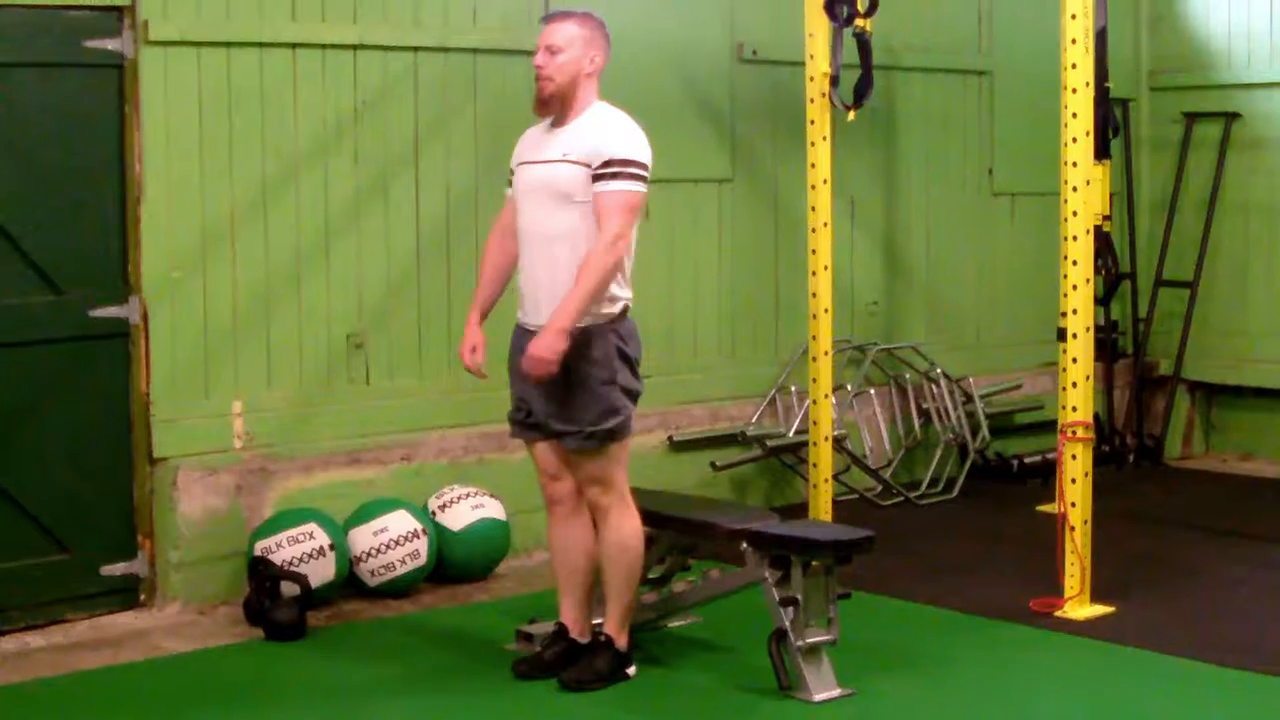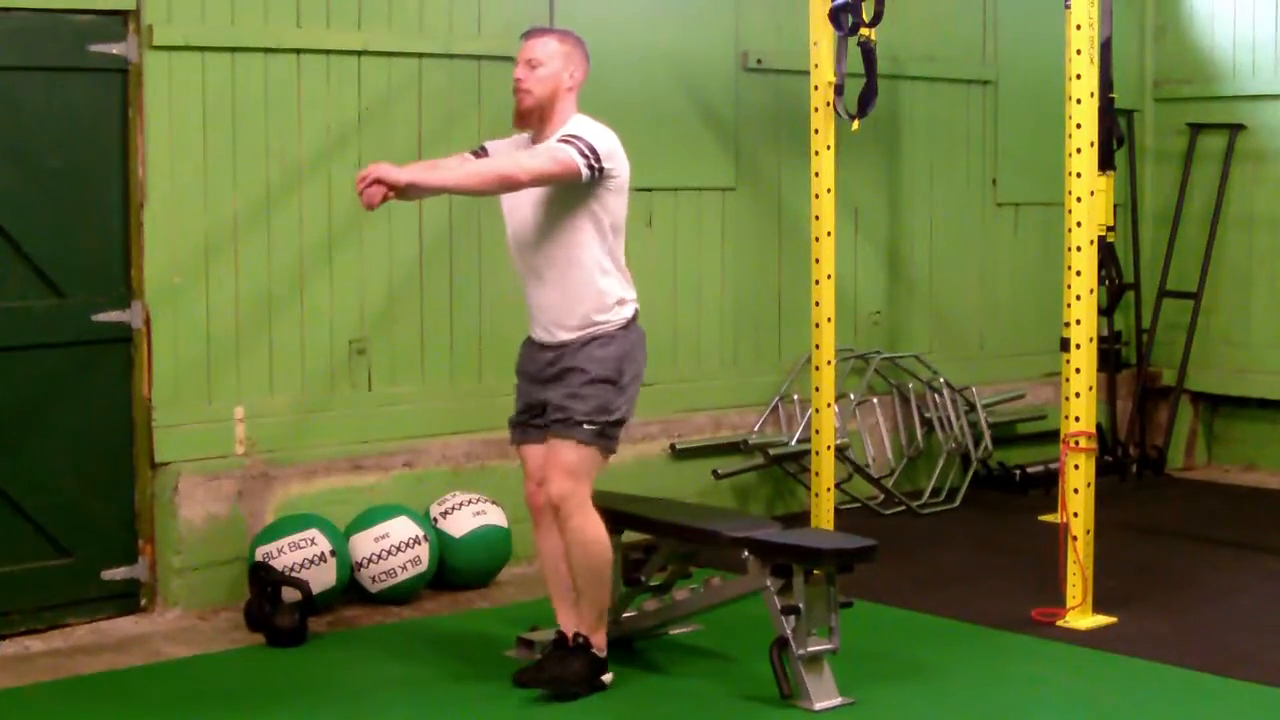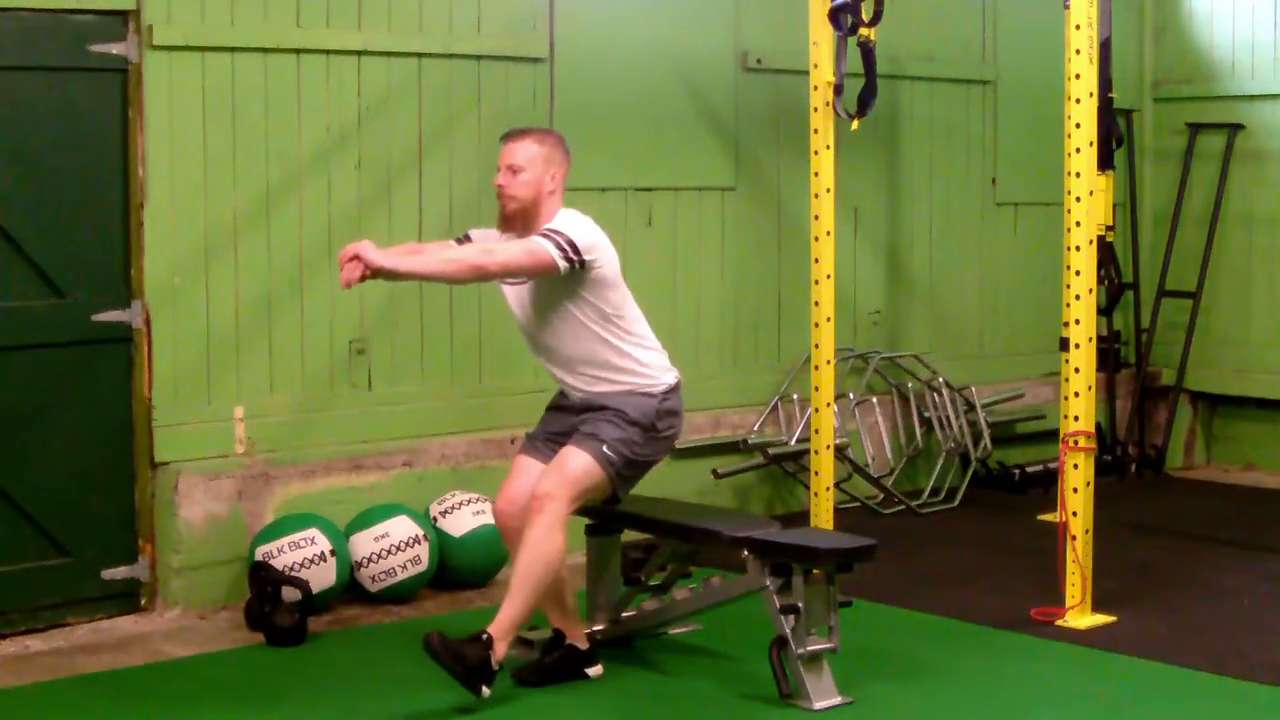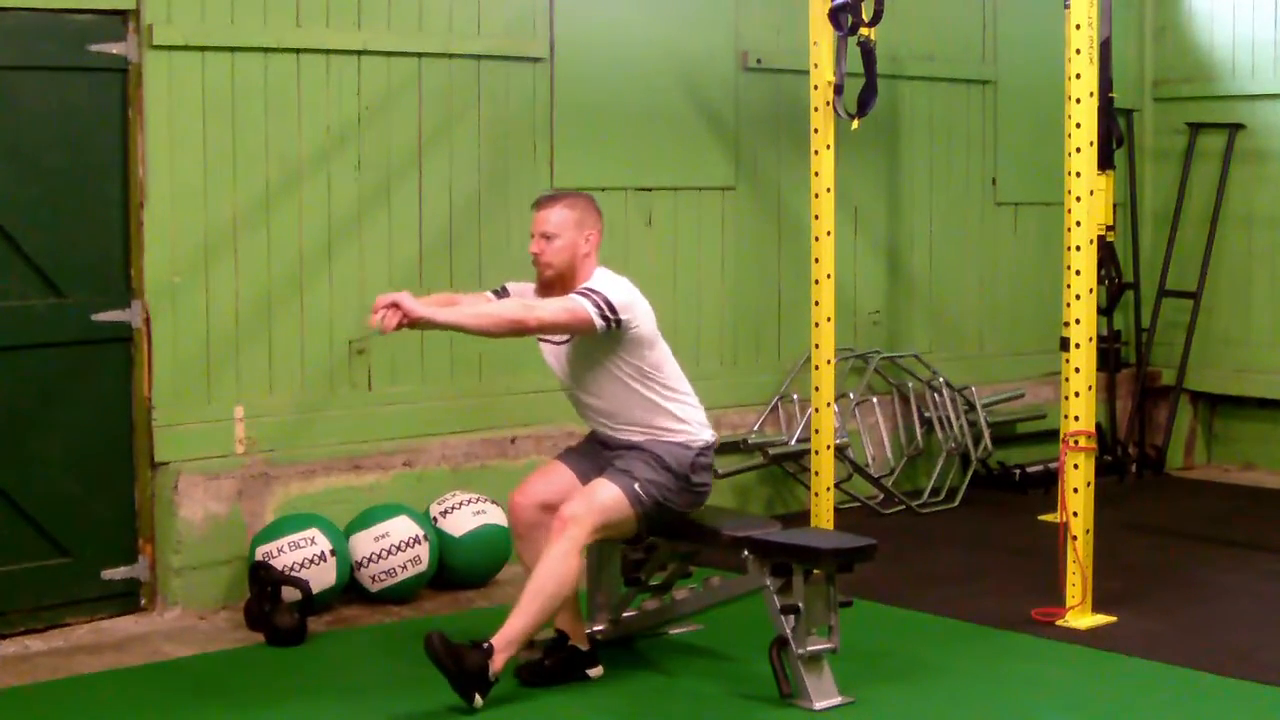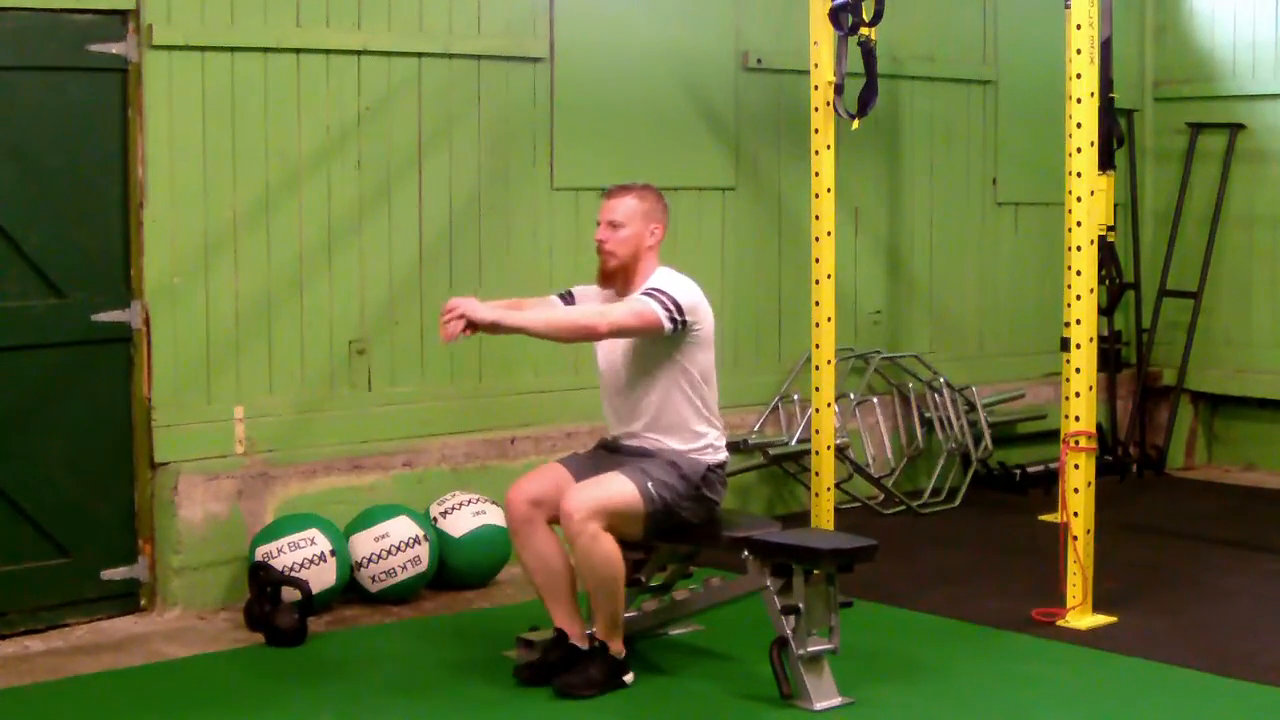
dt=1s
person 1, frame 1
left shoulder: (615, 135)
right shoulder: (530, 142)
left elbow: (611, 242)
right elbow: (506, 235)
left wrist: (562, 328)
right wrist: (474, 318)
left hip: (589, 340)
right hip: (533, 338)
left knee: (605, 495)
right knee: (559, 492)
left ankle: (616, 644)
right ankle: (573, 633)
person 1, frame 2
left shoulder: (591, 141)
right shoulder: (513, 145)
left elbow: (515, 176)
right elbow: (450, 168)
left wrist: (408, 176)
right wrist: (397, 181)
left hip: (600, 344)
right hip: (544, 347)
left knee: (568, 495)
right knee: (541, 498)
left ankle: (595, 649)
right ankle: (570, 639)
person 1, frame 3
left shoulder: (575, 235)
right shoulder: (503, 238)
left elbow: (484, 265)
right elbow: (430, 250)
left wrist: (385, 261)
right wrist: (378, 259)
left hip: (641, 402)
right hip: (580, 399)
left knee: (549, 497)
right knee: (512, 509)
left ankle: (490, 650)
right ankle: (573, 645)
person 1, frame 4
left shoulder: (611, 295)
right shoulder: (538, 292)
left elbow: (525, 320)
right elbow: (465, 302)
left wrist: (426, 314)
right wrist: (412, 309)
left hip: (676, 455)
right hip: (615, 443)
left knee: (574, 519)
right knee: (528, 504)
left ankle: (489, 661)
right ankle: (575, 644)
person 1, frame 5
left shoulder: (675, 294)
right shoulder: (599, 296)
left elbow: (596, 326)
right elbow: (530, 308)
left wrist: (493, 318)
right wrist: (481, 313)
left hip: (686, 469)
right hip: (624, 451)
left knee: (582, 509)
right knee: (522, 501)
left ankle: (611, 653)
right ankle: (573, 640)
